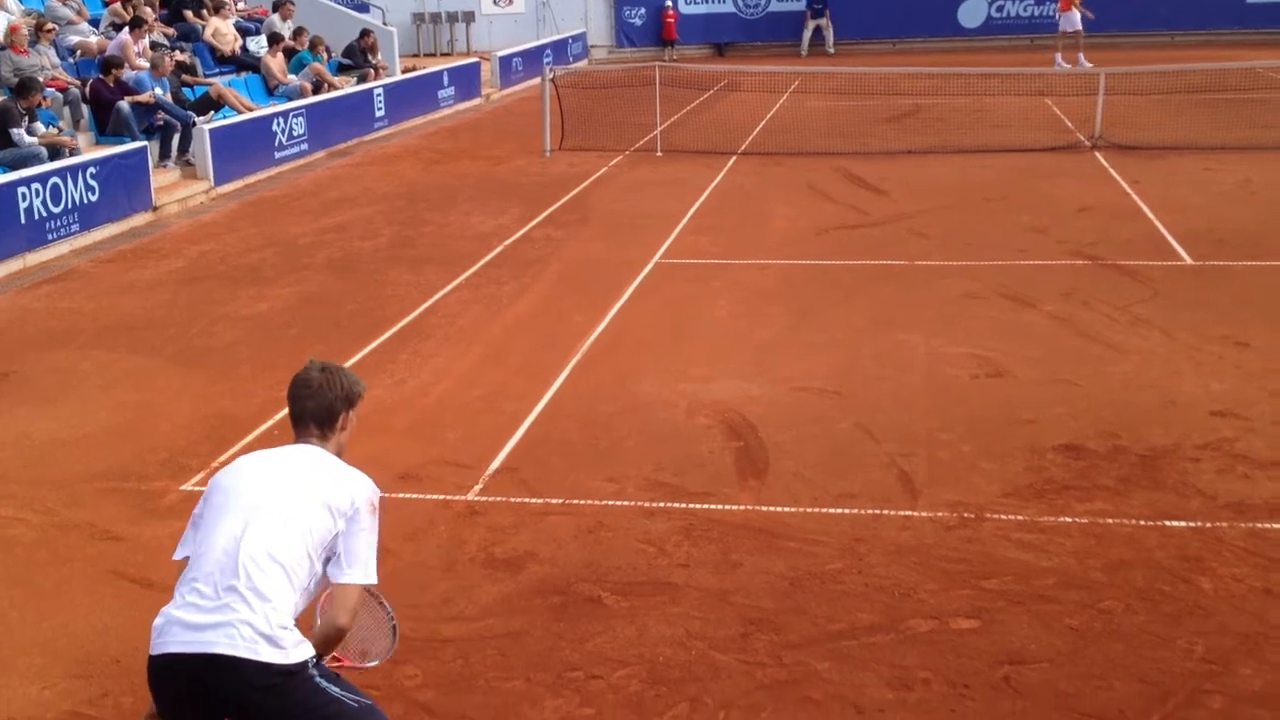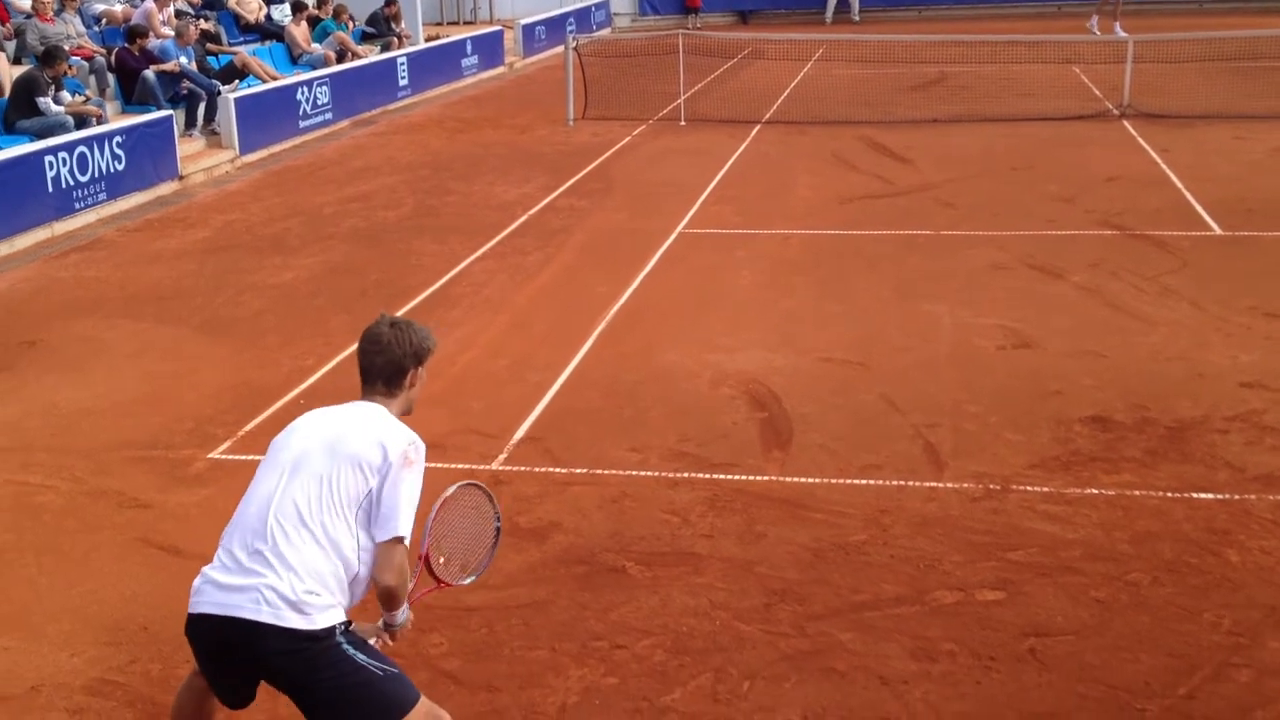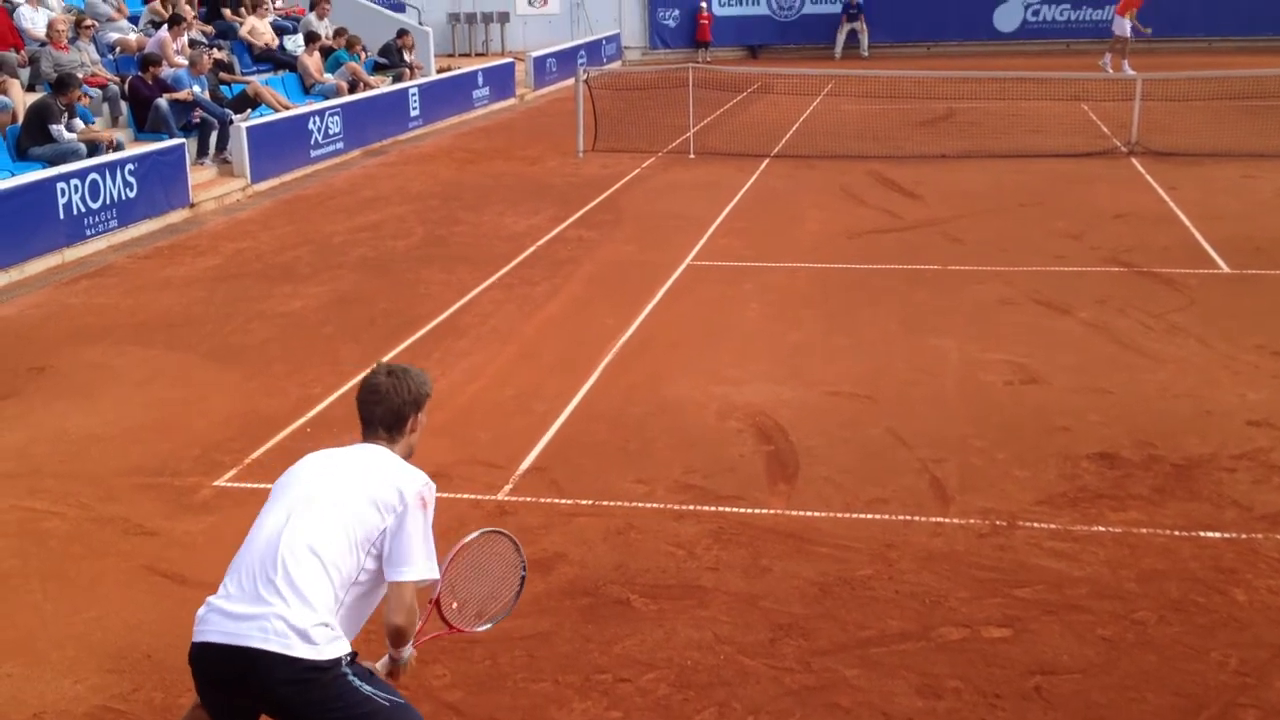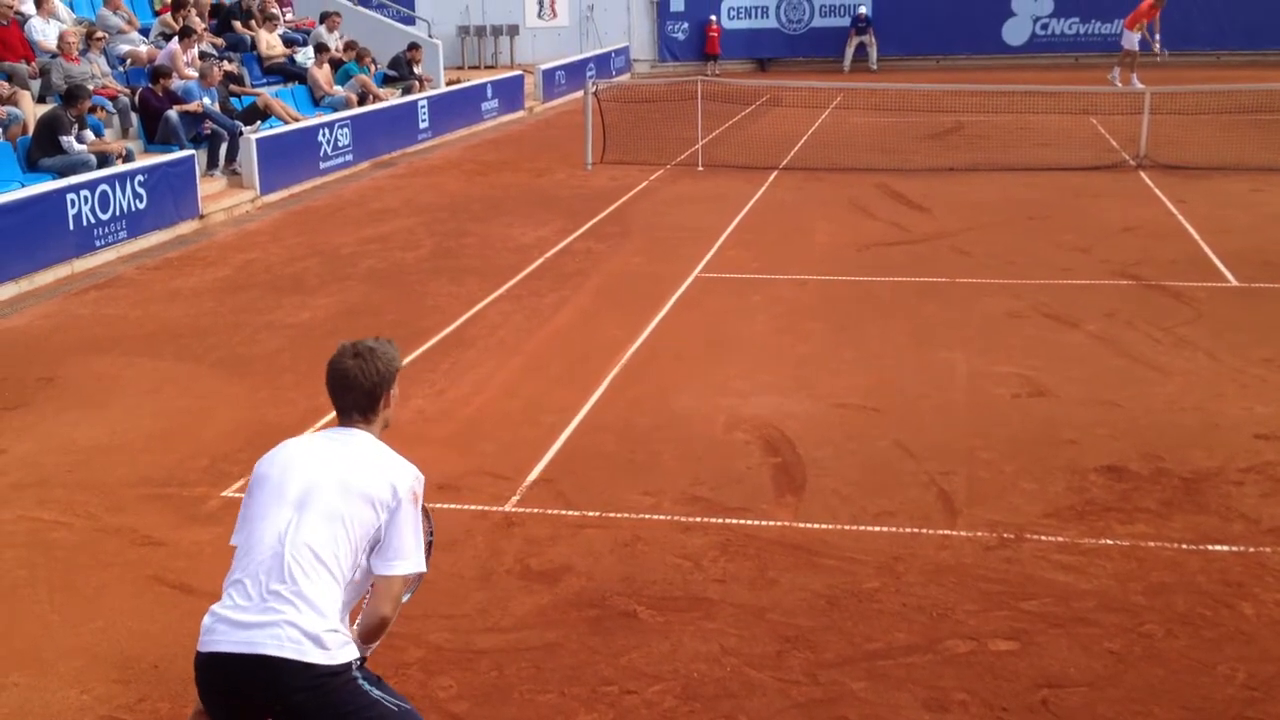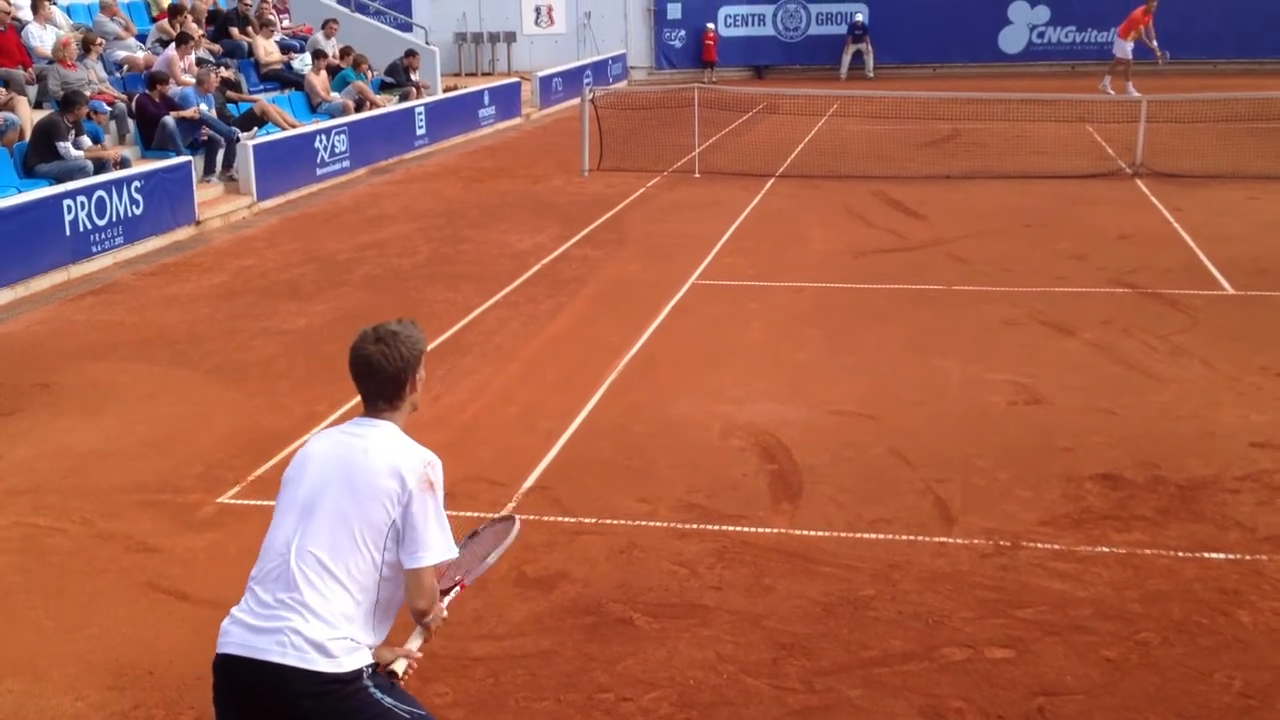
dt=0.7s
person 1, frame 1
left shoulder: (232, 471)
right shoulder: (354, 487)
right elbow: (340, 618)
right wrist: (315, 655)
left hip: (173, 647)
right hip: (259, 657)
person 1, frame 2
left shoulder: (306, 422)
right shoulder: (397, 442)
right elbow: (388, 574)
left wrist: (346, 626)
right wrist: (396, 617)
left hip: (211, 606)
right hip: (288, 621)
left knee: (206, 676)
person 1, frame 3
left shoulder: (309, 463)
right shoulder: (410, 484)
right elbow: (398, 616)
left wrist: (349, 669)
right wrist: (401, 657)
left hip: (215, 639)
right hip: (292, 654)
person 1, frame 4
left shoulder: (277, 455)
right shoulder: (398, 475)
right elbow: (384, 607)
right wrist: (358, 647)
left hip: (221, 648)
right hip: (305, 660)
person 1, frame 5
left shoulder: (314, 448)
right shoulder: (415, 464)
right elbow: (421, 599)
left wrist: (369, 648)
right wrist: (432, 617)
left hip: (238, 653)
right hip: (316, 668)
